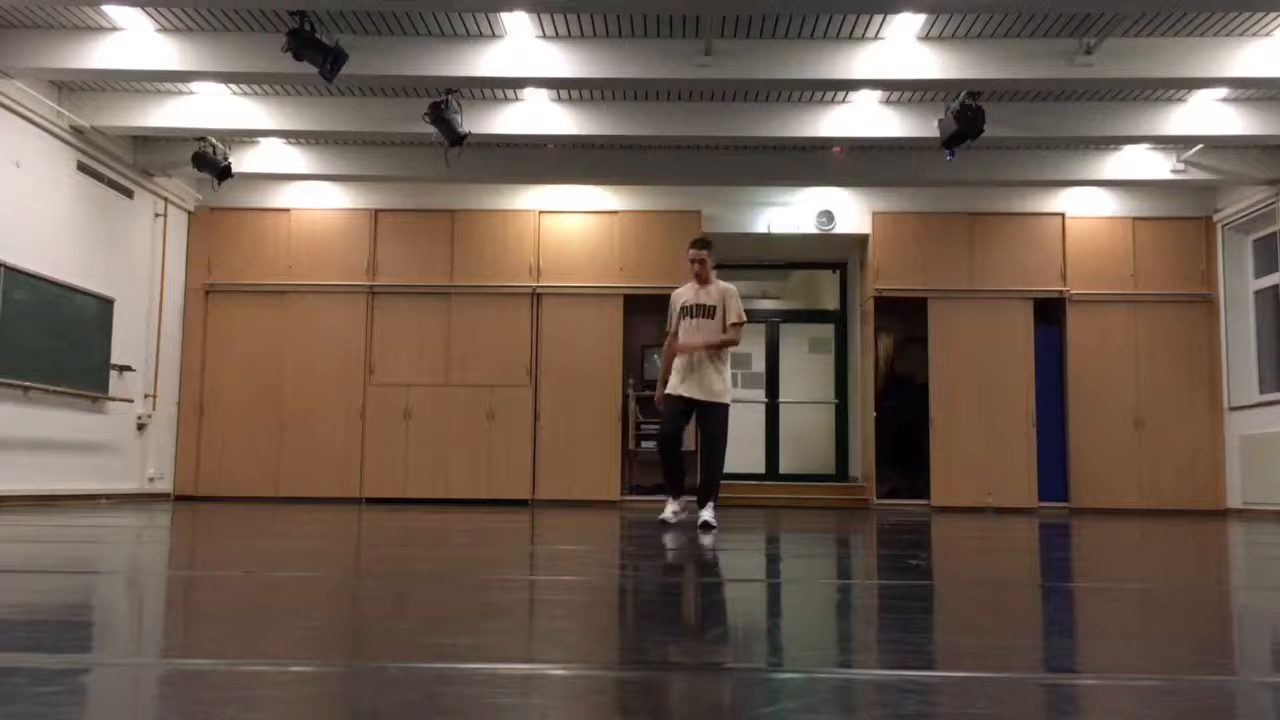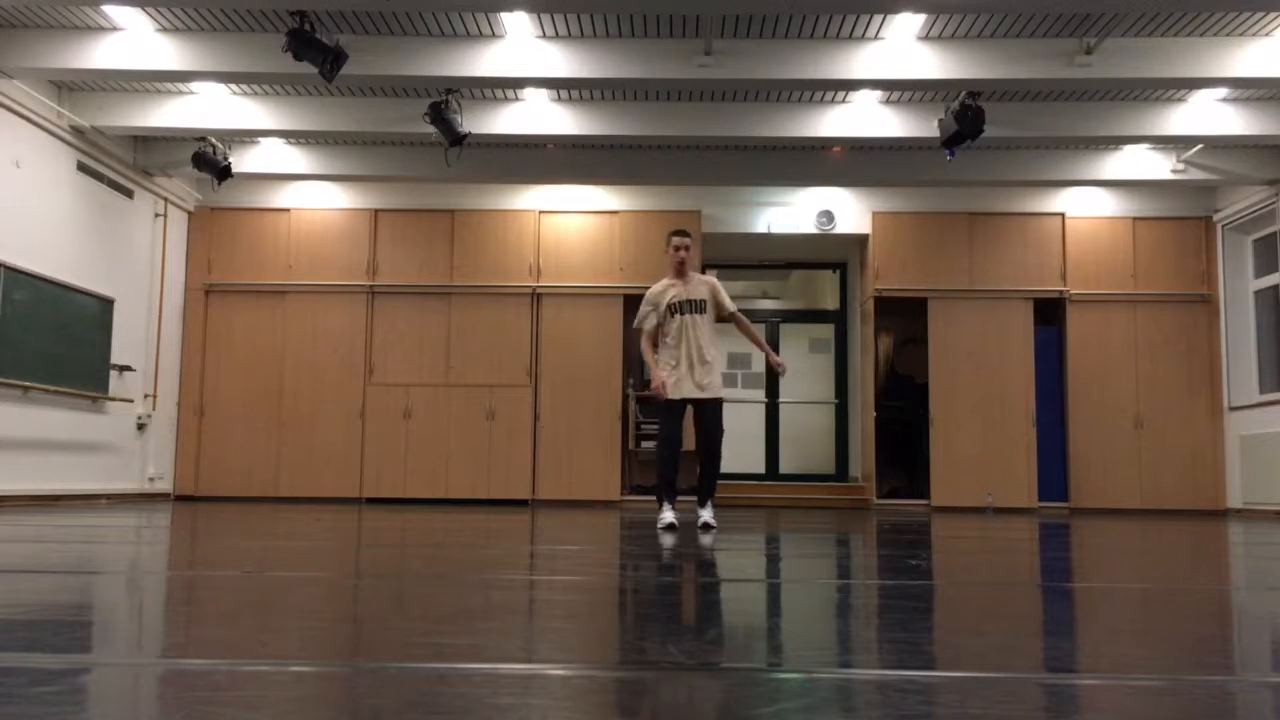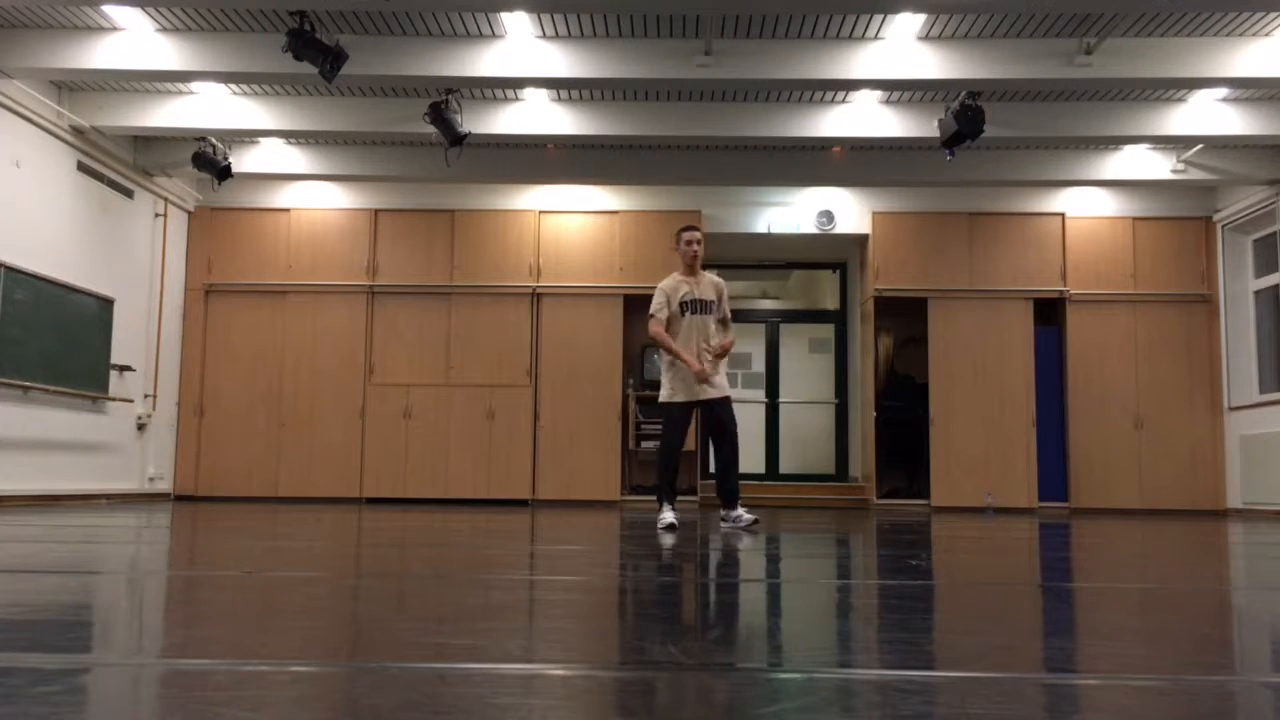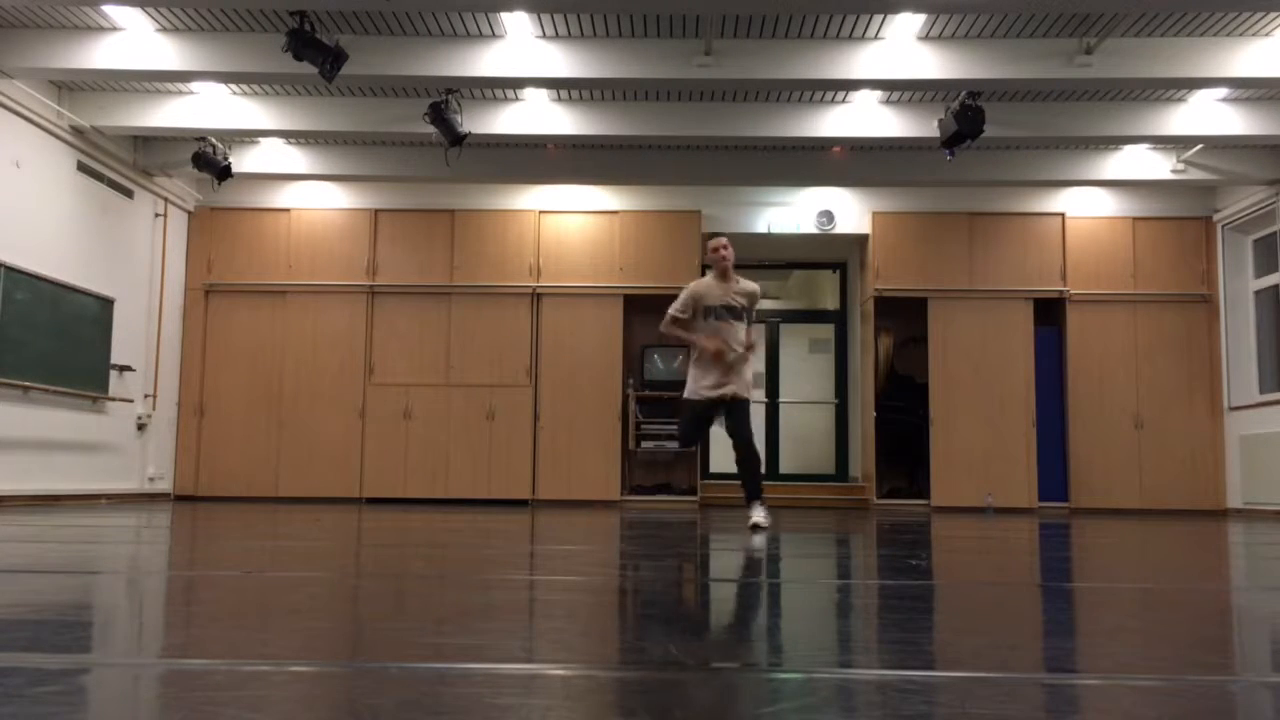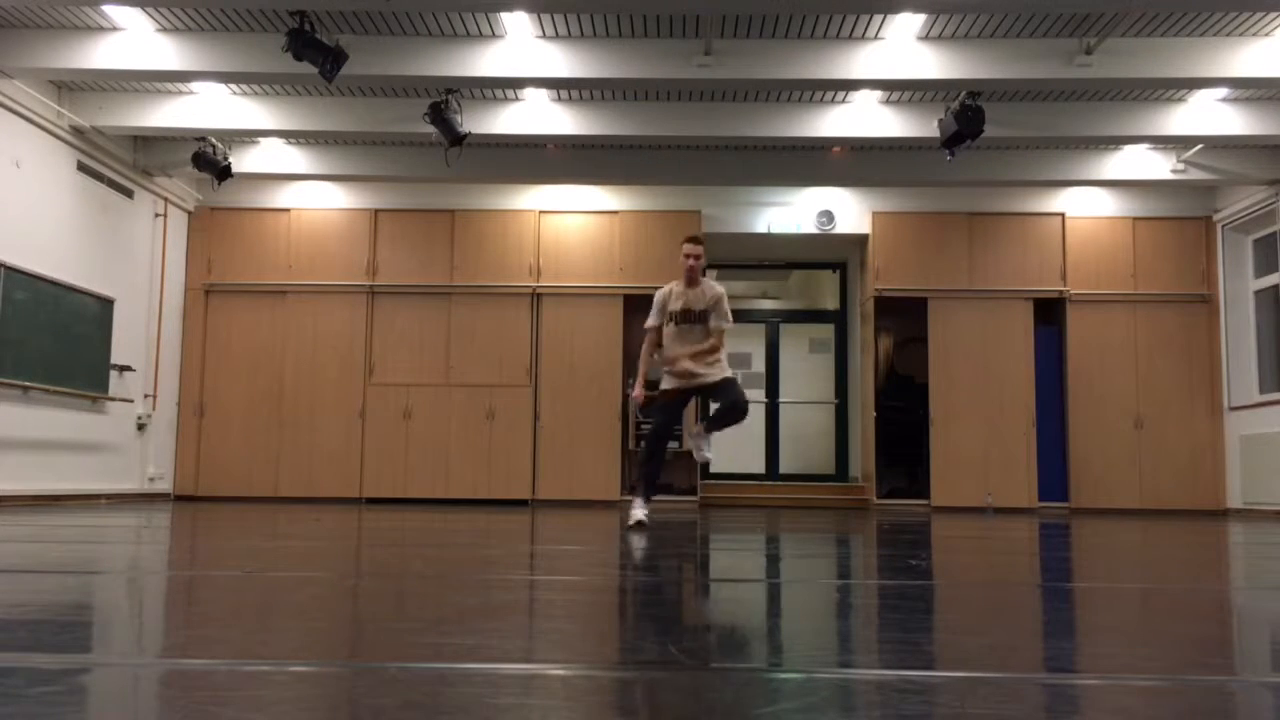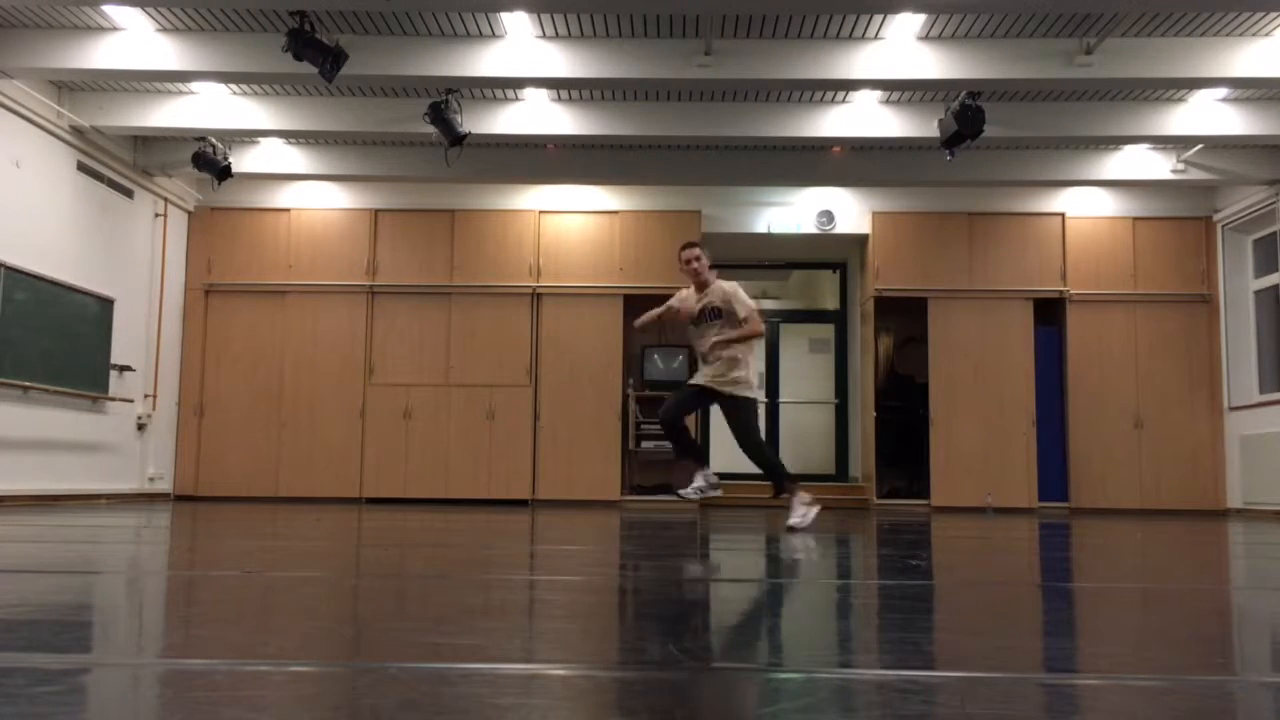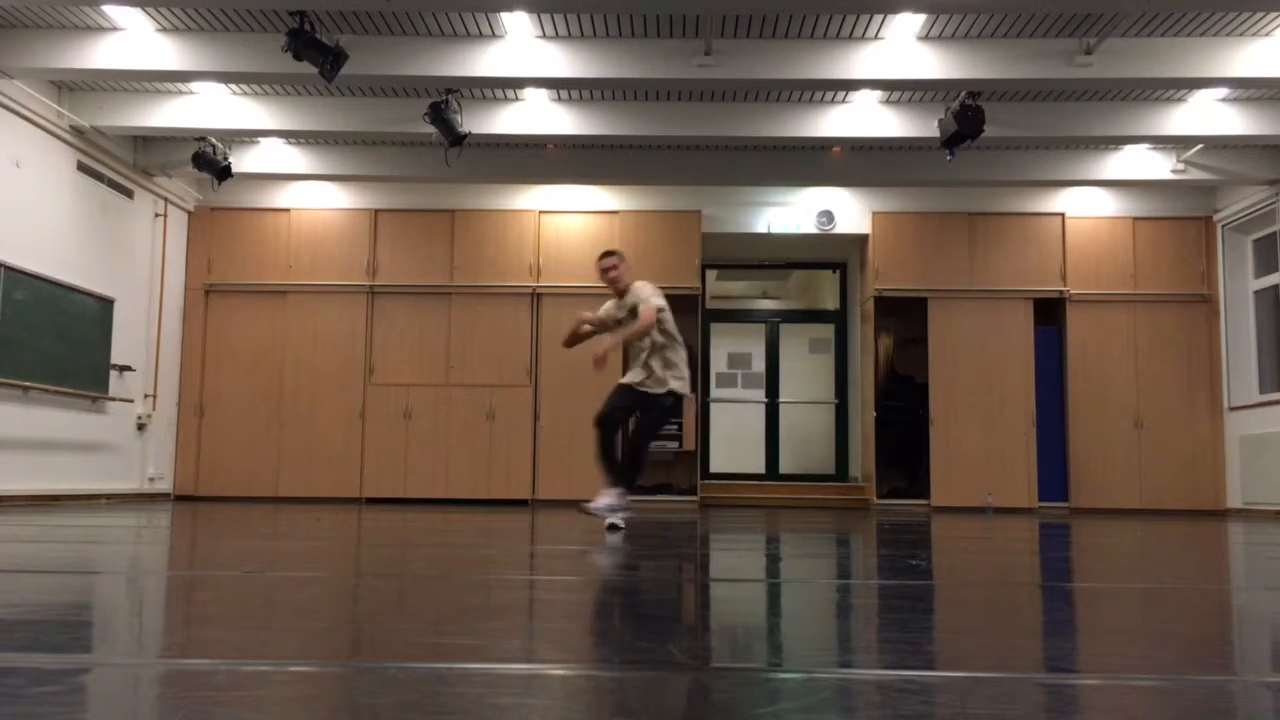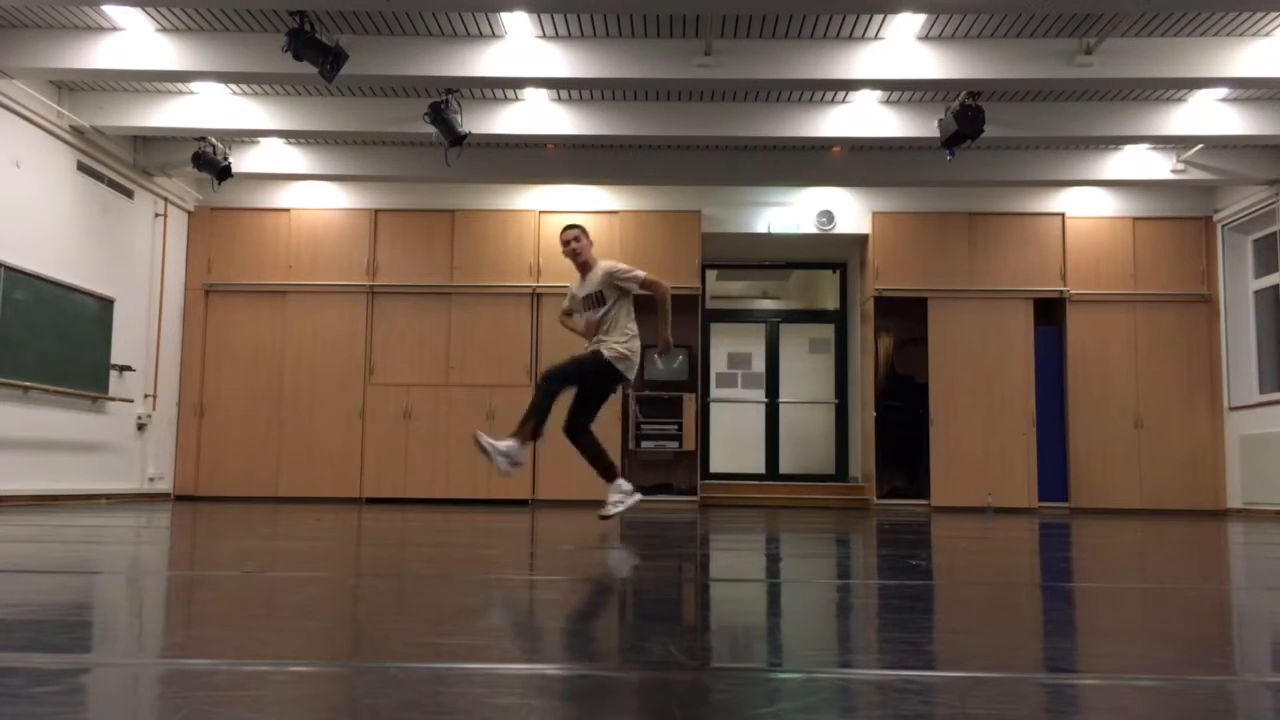
dt=0.5s
person 1, frame 1
left shoulder: (727, 292)
right shoulder: (678, 295)
left elbow: (734, 336)
left wrist: (698, 345)
right wrist: (661, 383)
left hip: (714, 385)
right hip: (680, 385)
left knee: (712, 446)
right knee: (667, 437)
left ankle: (707, 506)
right ankle: (675, 499)
person 1, frame 2
left shoulder: (709, 285)
right shoulder: (656, 293)
left elbow: (738, 320)
right elbow: (647, 339)
left wrist: (769, 352)
right wrist: (655, 372)
left hip: (707, 380)
right hip: (672, 382)
left knee: (710, 443)
right knee: (669, 442)
left ankle: (705, 505)
right ankle: (666, 506)
person 1, frame 3
left shoulder: (717, 285)
right shoulder: (668, 287)
left elbow: (725, 324)
right elbow: (655, 330)
left wrist: (727, 342)
right wrist: (688, 360)
left hip: (713, 379)
right hip: (679, 380)
left knee: (727, 439)
right knee: (671, 443)
left ankle: (730, 508)
right ankle: (666, 507)
person 1, frame 4
left shoulder: (751, 290)
right shoulder: (697, 289)
right elbow: (667, 327)
left wrist: (751, 340)
right wrist: (701, 342)
left hip: (737, 379)
right hip: (703, 377)
left knee: (742, 439)
right knee: (688, 439)
left ankle: (755, 505)
person 1, frame 5
left shoulder: (716, 293)
right shoulder: (665, 295)
left elbow: (718, 342)
right elbow: (651, 340)
left wrist: (684, 354)
right wrist: (639, 383)
left hip: (713, 371)
right hip: (676, 375)
left knee: (738, 407)
right knee: (659, 434)
left ankle: (703, 432)
right ankle: (641, 501)
person 1, frame 6
left shoulder: (729, 290)
right shoulder: (683, 298)
left elbow: (758, 328)
right elbow: (640, 324)
left wrist: (721, 340)
right wrist: (670, 311)
left hip: (737, 378)
right hip: (706, 377)
left knee: (750, 443)
right knee: (668, 415)
left ankle: (798, 498)
right ankle: (704, 473)
person 1, frame 7
left shoulder: (644, 291)
right shoulder: (610, 309)
left elbow: (648, 323)
right elbow: (570, 342)
left wrist: (610, 343)
right wrist: (579, 323)
left hip: (668, 379)
right hip: (638, 377)
left knee: (637, 441)
right knee: (605, 421)
left ankle: (617, 495)
right ankle: (614, 488)
person 1, frame 8
left shoulder: (611, 270)
right shoulder: (576, 288)
left elbow: (661, 288)
right elbow: (565, 316)
left wrist: (664, 330)
right wrist: (580, 329)
left hip: (619, 352)
right hip: (599, 355)
left knee: (550, 380)
right knee: (576, 428)
left ankle: (516, 447)
right ankle: (620, 489)
